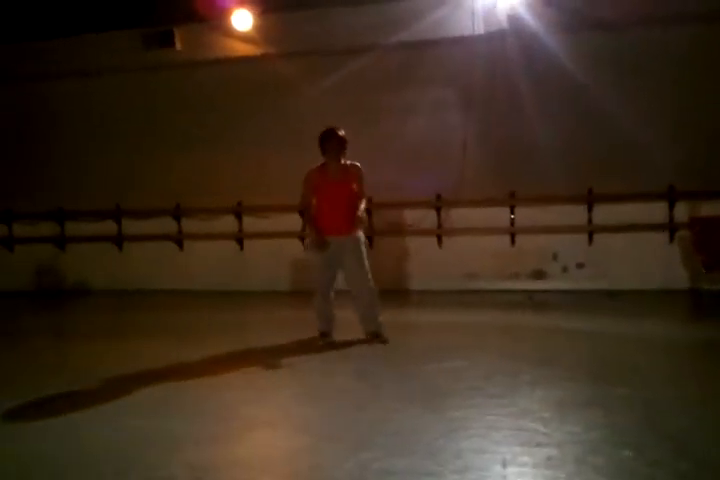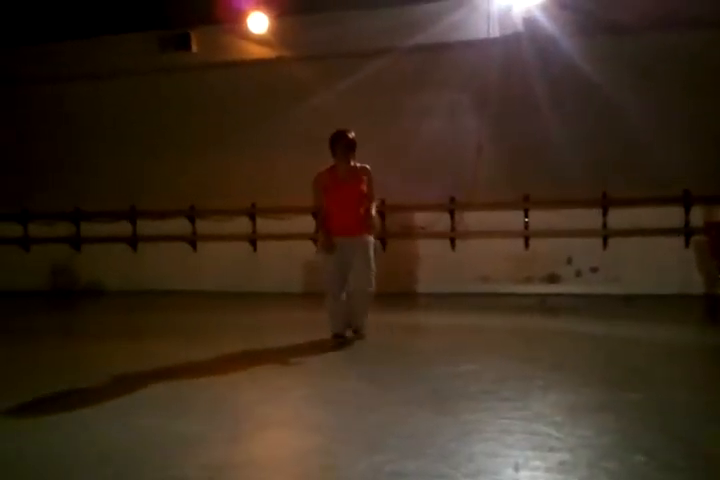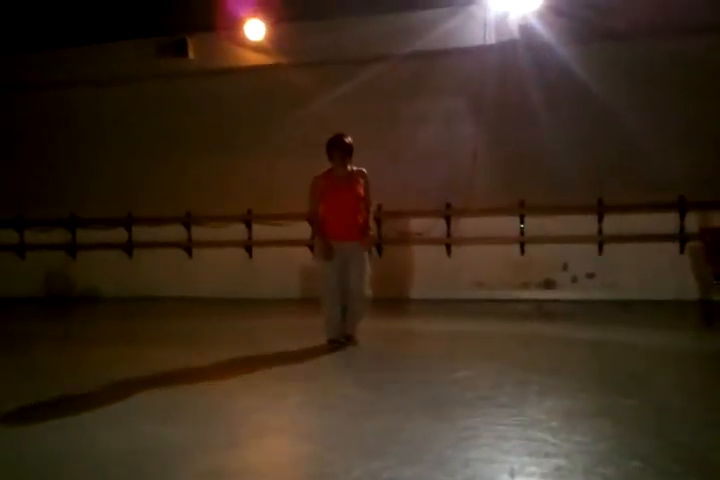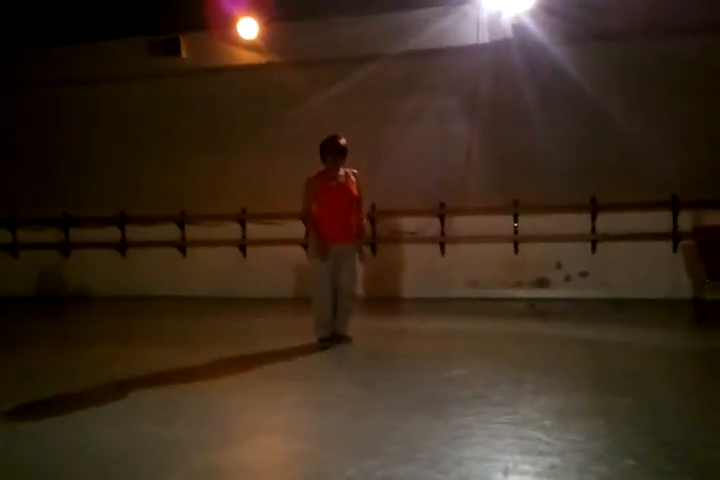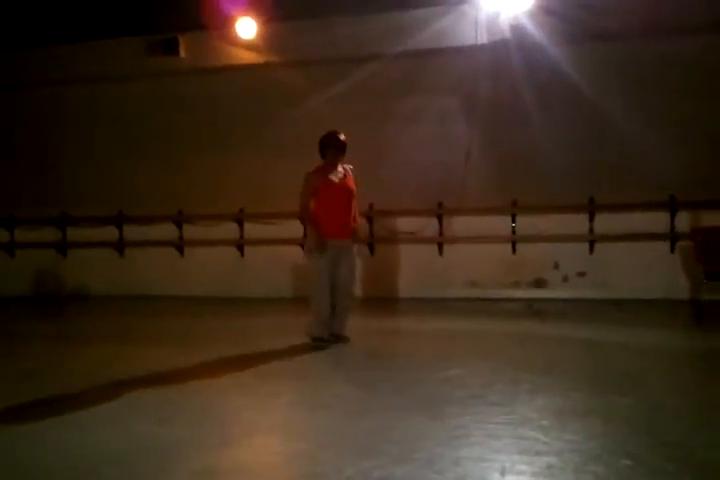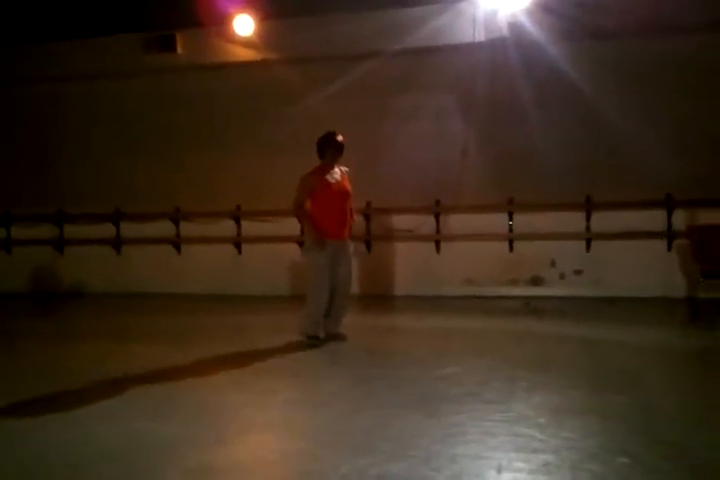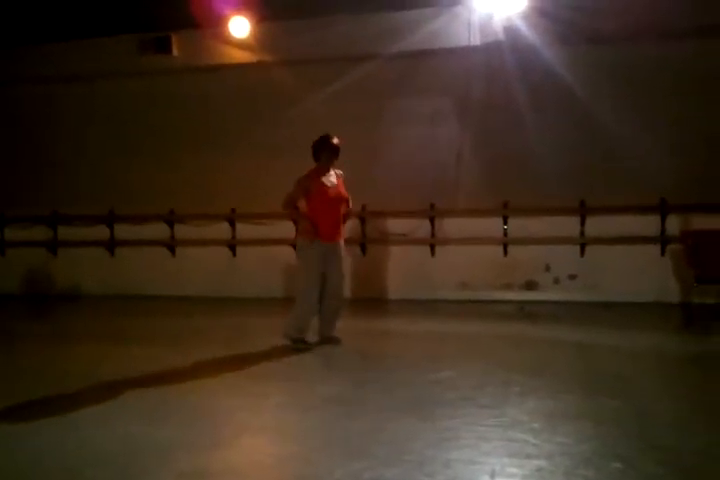
dt=0.2s
person 1, frame 1
left shoulder: (355, 170)
right shoulder: (313, 176)
left elbow: (361, 197)
right elbow: (306, 207)
left wrist: (360, 211)
right wrist: (314, 232)
left hip: (351, 236)
right hip: (326, 239)
left knee: (363, 283)
right knee: (323, 286)
left ankle: (373, 328)
right ankle: (325, 328)
person 1, frame 2
left shoulder: (364, 172)
right shoulder: (323, 177)
left elbow: (371, 200)
right elbow: (318, 210)
left wrist: (371, 214)
right wrist: (323, 235)
left hip: (361, 238)
right hip: (335, 240)
left knee: (364, 285)
right knee: (335, 287)
left ankle: (356, 323)
right ankle: (339, 329)
person 1, frame 3
left shoulder: (361, 175)
right shoulder: (320, 181)
left elbow: (367, 205)
right elbow: (313, 214)
left wrist: (367, 229)
right wrist: (320, 241)
left hip: (357, 243)
right hip: (332, 244)
left knee: (357, 291)
right knee: (332, 291)
left ankle: (349, 331)
right ankle: (334, 334)
person 1, frame 4
left shoulder: (352, 177)
right shoulder: (315, 182)
right elbow: (306, 214)
left wrist: (361, 233)
right wrist: (316, 240)
left hip: (349, 245)
right hip: (326, 245)
left knee: (347, 290)
right knee: (324, 291)
left ankle: (340, 330)
right ankle: (324, 333)
person 1, frame 5
left shoulder: (348, 171)
right shoulder: (314, 177)
right elbow: (304, 209)
left wrist: (355, 227)
right wrist: (314, 234)
left hip: (346, 241)
right hip: (324, 241)
left knee: (345, 288)
right knee: (322, 288)
left ankle: (337, 330)
right ankle: (318, 332)
person 1, frame 6
left shoulder: (344, 173)
right shoulder: (311, 178)
right elbow: (298, 206)
left wrist: (350, 226)
right wrist: (312, 231)
left hip: (342, 241)
right hip: (321, 241)
left knee: (342, 288)
right knee: (320, 288)
left ankle: (332, 328)
right ankle: (311, 330)
person 1, frame 7
left shoulder: (339, 176)
right shoulder: (307, 180)
right elbow: (288, 204)
left wrist: (348, 211)
right wrist: (304, 222)
left hip: (335, 242)
right hip: (313, 242)
left knee: (335, 291)
right knee: (309, 291)
left ankle: (327, 332)
right ankle: (294, 332)
